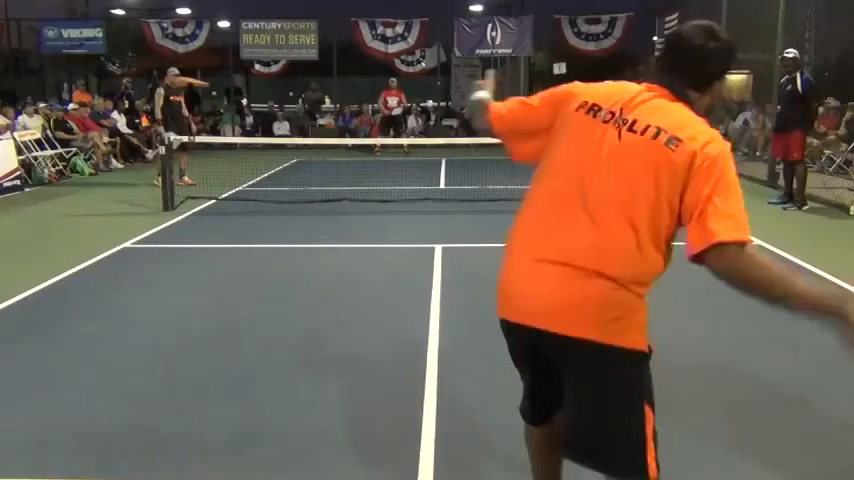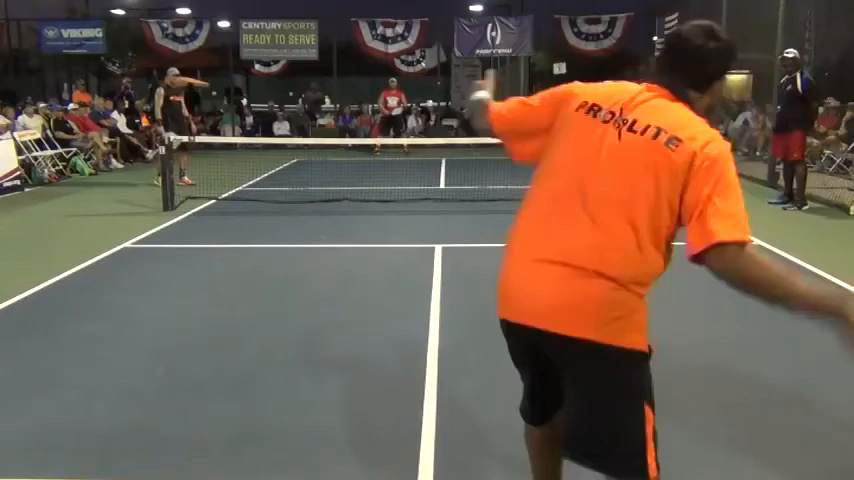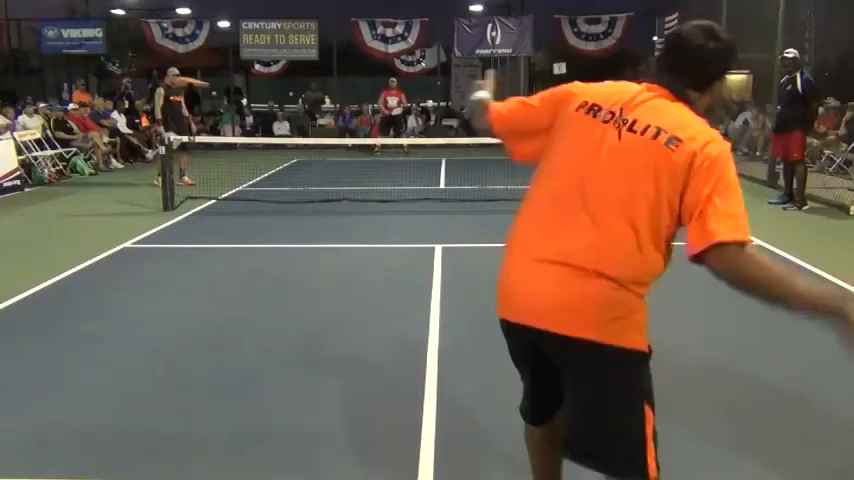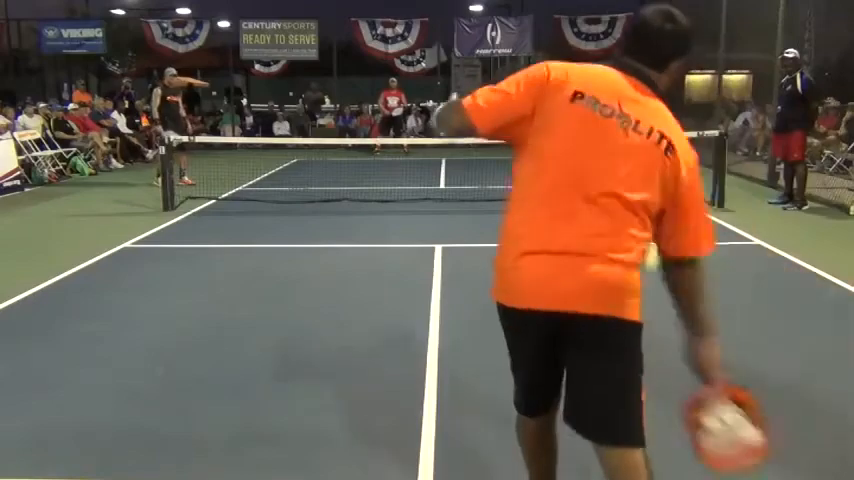
dt=0.7s
person 1, frame 1
left shoulder: (580, 96)
right shoulder: (704, 145)
left elbow: (487, 121)
right elbow: (727, 258)
left wrist: (481, 97)
left hip: (519, 296)
right hip: (600, 317)
left knee: (544, 411)
person 1, frame 2
left shoulder: (580, 96)
right shoulder: (703, 145)
left elbow: (487, 120)
right elbow: (728, 258)
left wrist: (482, 97)
left hip: (520, 296)
right hip: (599, 315)
left knee: (544, 411)
person 1, frame 3
left shoulder: (580, 96)
right shoulder: (703, 145)
left elbow: (487, 120)
right elbow: (728, 258)
left wrist: (481, 97)
left hip: (519, 297)
right hip: (600, 316)
left knee: (544, 412)
person 1, frame 4
left shoulder: (555, 78)
right shoulder: (674, 142)
left elbow: (451, 121)
right elbow: (684, 260)
left wrist: (452, 110)
right wrist: (703, 337)
left hip: (521, 284)
right hip: (606, 294)
left knee: (535, 407)
person 2, frame 1
left shoulder: (804, 80)
right shoulder: (784, 81)
left elbow: (811, 103)
left wrist: (808, 124)
right wrist: (777, 123)
left hip: (797, 127)
right hip: (783, 126)
left knee: (797, 161)
right knee: (786, 160)
left ankle: (801, 199)
right ankle: (788, 194)
person 2, frame 2
left shoulder: (804, 80)
right shoulder: (784, 81)
left elbow: (811, 104)
left wrist: (807, 124)
right wrist: (777, 124)
left hip: (797, 127)
right hip: (783, 126)
left knee: (797, 161)
right knee: (786, 160)
left ankle: (800, 199)
right ankle: (788, 194)
person 2, frame 3
left shoulder: (804, 80)
right shoulder: (784, 81)
left elbow: (811, 104)
left wrist: (808, 124)
right wrist: (777, 123)
left hip: (797, 127)
right hip: (783, 126)
left knee: (797, 161)
right knee: (786, 161)
left ankle: (800, 199)
right ankle: (788, 194)
person 2, frame 4
left shoulder: (804, 80)
right shoulder: (785, 81)
left elbow: (812, 105)
left wrist: (808, 125)
right wrist: (777, 124)
left hip: (797, 128)
right hip: (783, 127)
left knee: (798, 161)
right knee: (787, 161)
left ankle: (801, 200)
right ankle: (788, 194)
